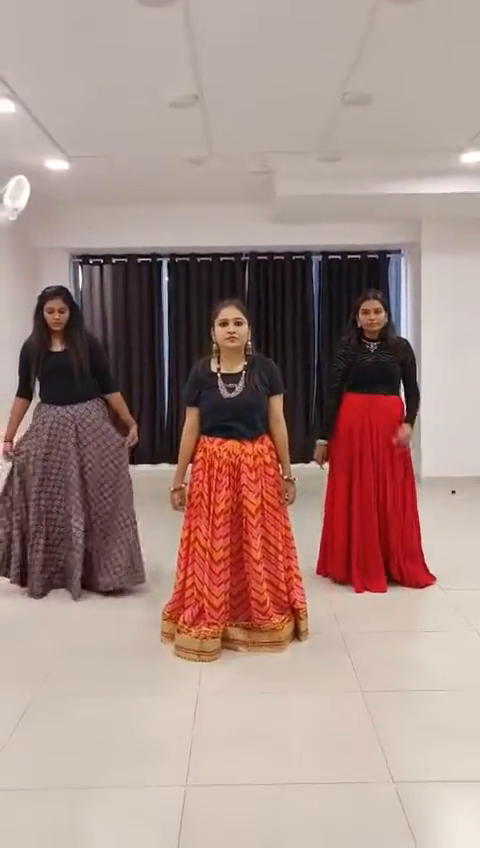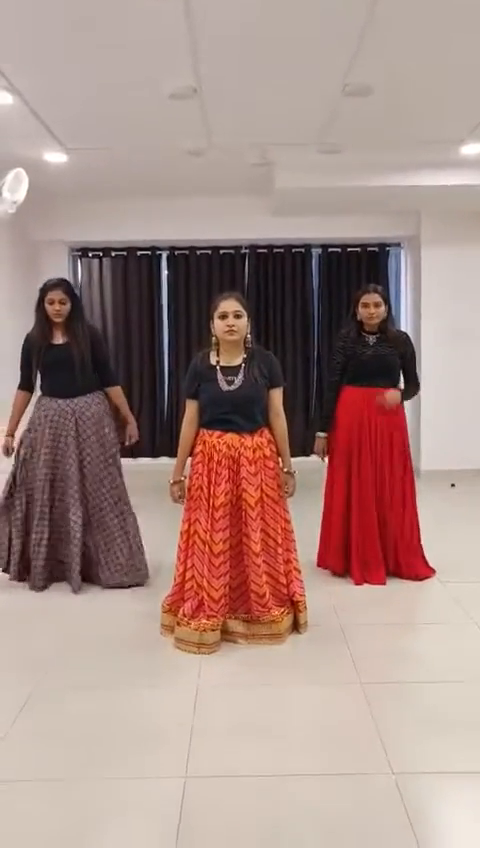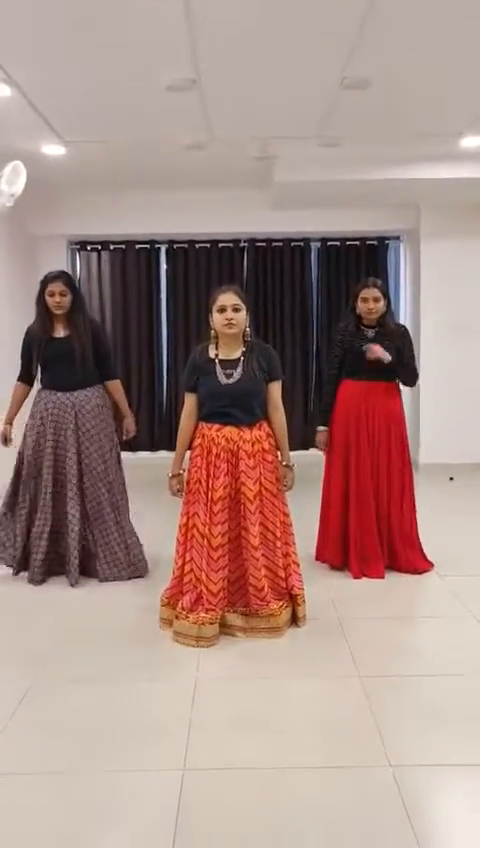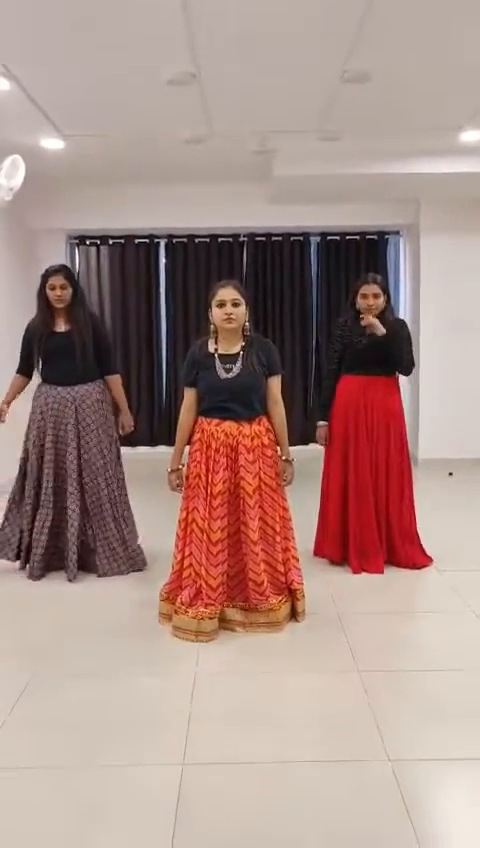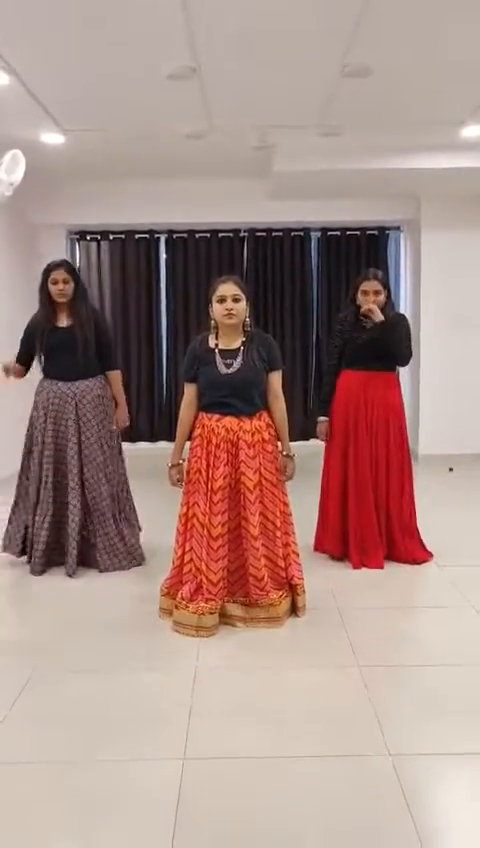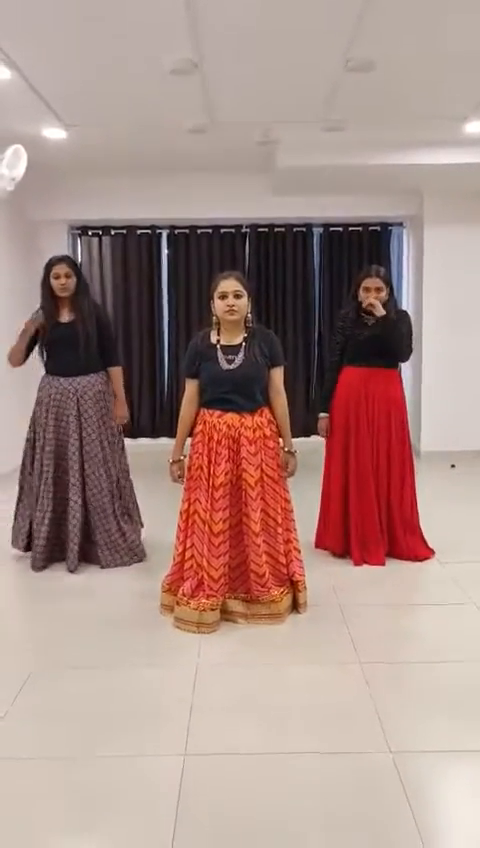
dt=0.1s
person 1, frame 1
left shoulder: (265, 369)
right shoulder: (200, 373)
left elbow: (277, 423)
right elbow: (190, 428)
left wrist: (287, 473)
right wrist: (178, 480)
left hip: (258, 466)
right hip: (212, 467)
left knee: (259, 544)
right knee: (211, 546)
left ankle: (261, 617)
right ankle: (208, 620)
person 1, frame 2
left shoulder: (265, 362)
right shoulder: (200, 366)
left elbow: (277, 416)
right elbow: (190, 421)
left wrist: (287, 466)
right wrist: (177, 473)
left hip: (257, 459)
right hip: (212, 460)
left knee: (258, 537)
right knee: (212, 539)
left ankle: (261, 611)
right ankle: (208, 613)
person 1, frame 3
left shoulder: (264, 355)
right shoulder: (199, 359)
left elbow: (276, 409)
right elbow: (189, 414)
left wrist: (286, 459)
right wrist: (176, 466)
left hip: (256, 453)
right hip: (210, 454)
left knee: (257, 530)
right knee: (210, 532)
left ankle: (260, 603)
right ankle: (207, 607)
person 1, frame 4
left shoulder: (263, 349)
right shoulder: (198, 354)
left elbow: (275, 403)
right elbow: (188, 409)
left wrist: (285, 454)
right wrist: (175, 461)
left hip: (255, 448)
right hip: (210, 448)
left knee: (256, 525)
right knee: (210, 527)
left ankle: (260, 598)
right ankle: (206, 602)
person 1, frame 5
left shoulder: (264, 345)
right shoulder: (199, 349)
left elbow: (276, 399)
right elbow: (189, 404)
left wrist: (286, 448)
right wrist: (176, 456)
left hip: (256, 442)
right hip: (211, 444)
left knee: (257, 520)
right knee: (210, 522)
left ankle: (259, 592)
right ankle: (206, 596)
person 1, frame 6
left shoulder: (266, 341)
right shoulder: (200, 345)
left elbow: (278, 395)
right elbow: (190, 400)
left wrist: (288, 445)
right wrist: (177, 453)
left hip: (257, 439)
right hip: (213, 440)
left knee: (258, 516)
right knee: (211, 519)
left ankle: (261, 589)
right ankle: (208, 593)
person 2, frame 1
left shoulder: (87, 343)
right shoulder: (32, 347)
left elbow: (108, 386)
left wrist: (130, 423)
left hip: (89, 424)
right hip: (50, 427)
left knee: (96, 497)
right knee: (49, 499)
left ankle: (102, 570)
right ankle: (49, 570)
person 2, frame 2
left shoulder: (88, 335)
right shoulder: (34, 340)
left elbow: (108, 380)
right elbow: (25, 386)
left wrist: (130, 418)
left hip: (90, 416)
right hip: (50, 419)
left knee: (96, 491)
right knee: (50, 493)
left ankle: (101, 563)
right ankle: (50, 563)
person 2, frame 3
left shoulder: (89, 329)
right shoulder: (35, 333)
left elbow: (109, 374)
right elbow: (26, 379)
left wrist: (126, 413)
left hip: (90, 410)
right hip: (50, 413)
left knee: (95, 484)
right knee: (50, 486)
left ankle: (102, 556)
right ankle: (49, 556)
person 2, frame 4
left shoulder: (90, 323)
right shoulder: (36, 328)
left elbow: (109, 369)
left wrist: (124, 409)
left hip: (90, 405)
right hip: (51, 407)
left knee: (94, 479)
right knee: (50, 481)
left ankle: (101, 551)
right ankle: (49, 551)
person 2, frame 5
left shoulder: (92, 319)
right shoulder: (39, 322)
left elbow: (110, 365)
left wrist: (121, 405)
left hip: (92, 401)
right hip: (53, 402)
left knee: (96, 474)
right knee: (52, 475)
left ankle: (102, 545)
right ankle: (50, 546)
person 2, frame 6
left shoulder: (94, 314)
right shoulder: (42, 318)
left elbow: (112, 360)
right elbow: (16, 359)
left wrist: (121, 401)
right wrist: (27, 331)
left hip: (93, 396)
right hip: (55, 398)
left knee: (97, 470)
right knee: (53, 471)
left ankle: (104, 541)
right ankle: (52, 542)
person 3, frame 1
left shoulder: (401, 347)
right shoulder: (347, 347)
left elbow: (413, 392)
right elbow: (333, 392)
left wrist: (408, 422)
right wrist: (323, 437)
left hip: (390, 427)
right hip: (352, 425)
left knee: (392, 498)
right knee: (353, 496)
left ankle: (399, 565)
right ankle: (355, 565)
person 3, frame 2
left shoulder: (400, 340)
right shoulder: (346, 340)
left elbow: (414, 383)
right elbow: (333, 385)
left wrist: (400, 394)
right wrist: (323, 430)
left hip: (388, 420)
right hip: (351, 418)
left knee: (391, 490)
right knee: (352, 489)
left ankle: (398, 558)
right ankle: (354, 558)
person 3, frame 3
left shoulder: (398, 333)
right shoulder: (345, 332)
left elbow: (411, 377)
right elbow: (332, 379)
left wrist: (388, 359)
right wrist: (323, 423)
left hip: (386, 413)
right hip: (349, 412)
left knee: (389, 482)
right knee: (350, 483)
left ankle: (395, 551)
right ankle: (352, 551)
person 3, frame 4
left shoulder: (397, 327)
right shoulder: (344, 328)
left elbow: (407, 367)
right elbow: (331, 374)
left wrist: (382, 333)
right wrist: (323, 418)
left hip: (385, 407)
right hip: (348, 407)
left knee: (388, 477)
right knee: (349, 478)
left ankle: (395, 546)
right ankle: (351, 546)
person 3, frame 5
left shoulder: (397, 321)
right shoulder: (345, 323)
left elbow: (403, 359)
right elbow: (332, 368)
left wrist: (381, 322)
right wrist: (324, 413)
left hip: (385, 402)
right hip: (349, 401)
left knee: (388, 472)
right knee: (349, 473)
left ankle: (394, 541)
right ankle: (350, 541)
person 3, frame 6
left shoulder: (399, 318)
right shoulder: (346, 319)
left elbow: (403, 354)
right elbow: (334, 365)
left wrist: (382, 316)
right wrist: (324, 410)
left hip: (387, 398)
right hip: (350, 398)
left knee: (389, 468)
right knee: (351, 469)
left ankle: (396, 537)
right ankle: (351, 538)
